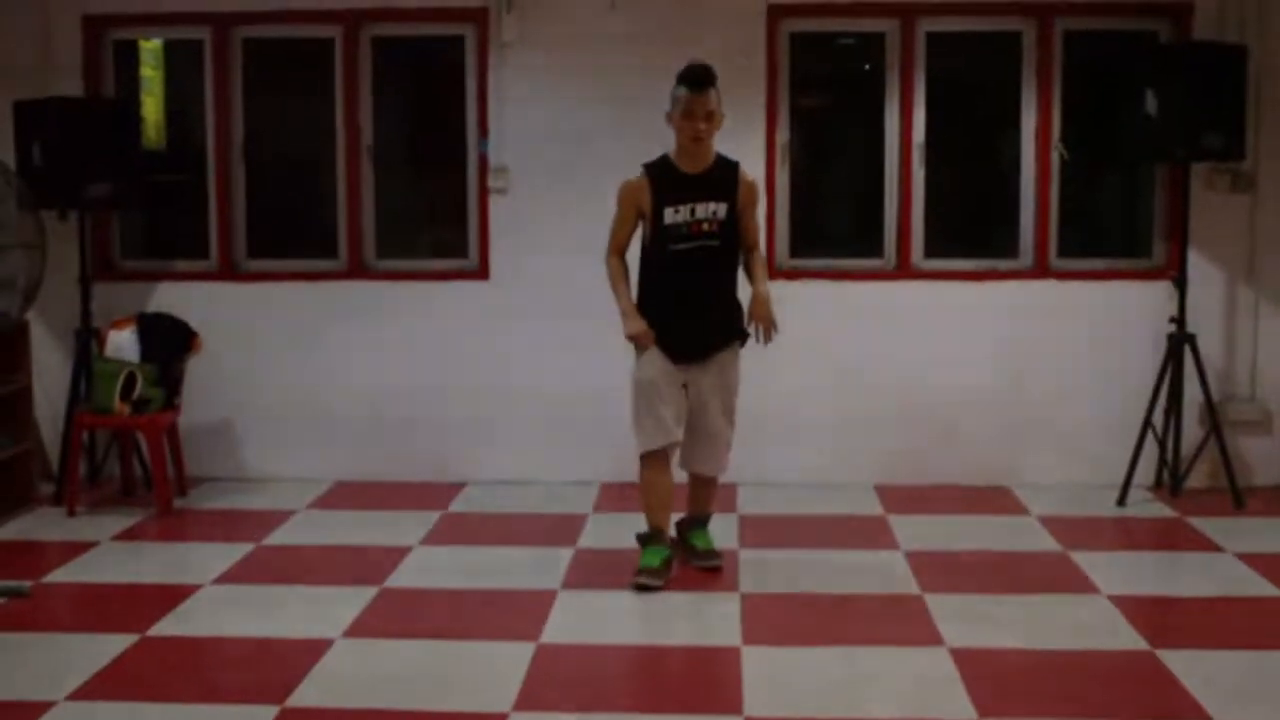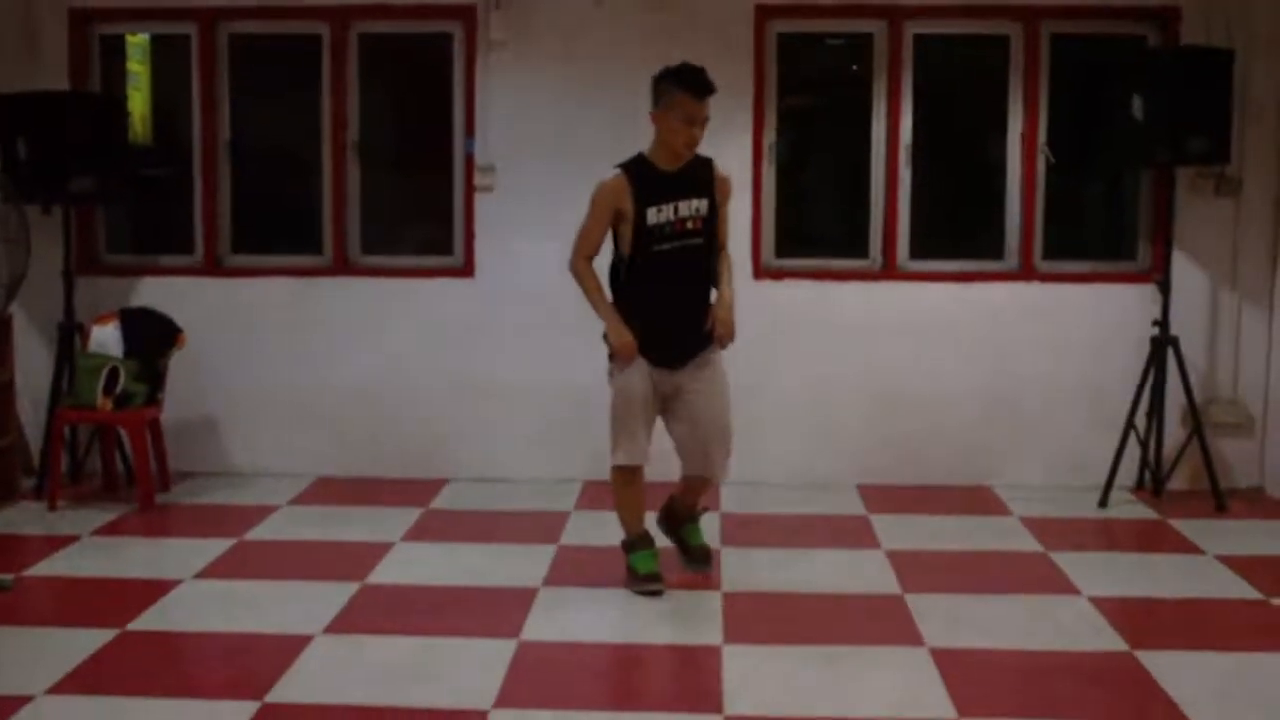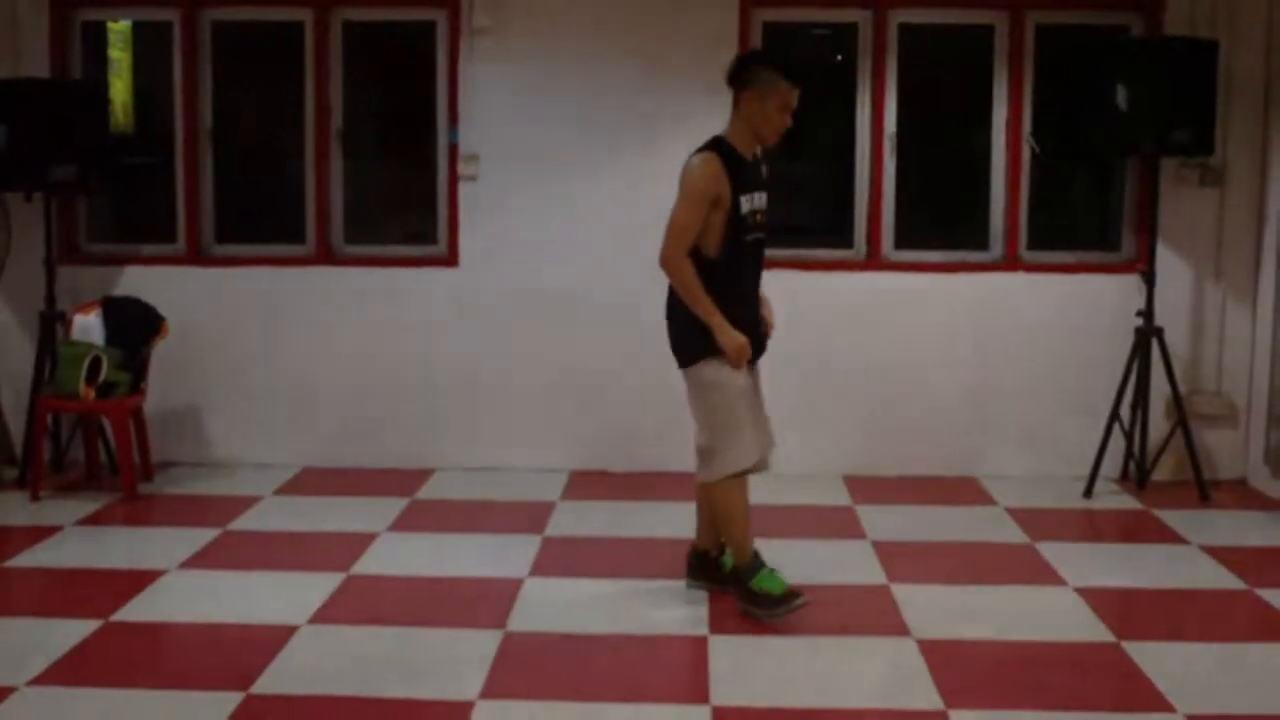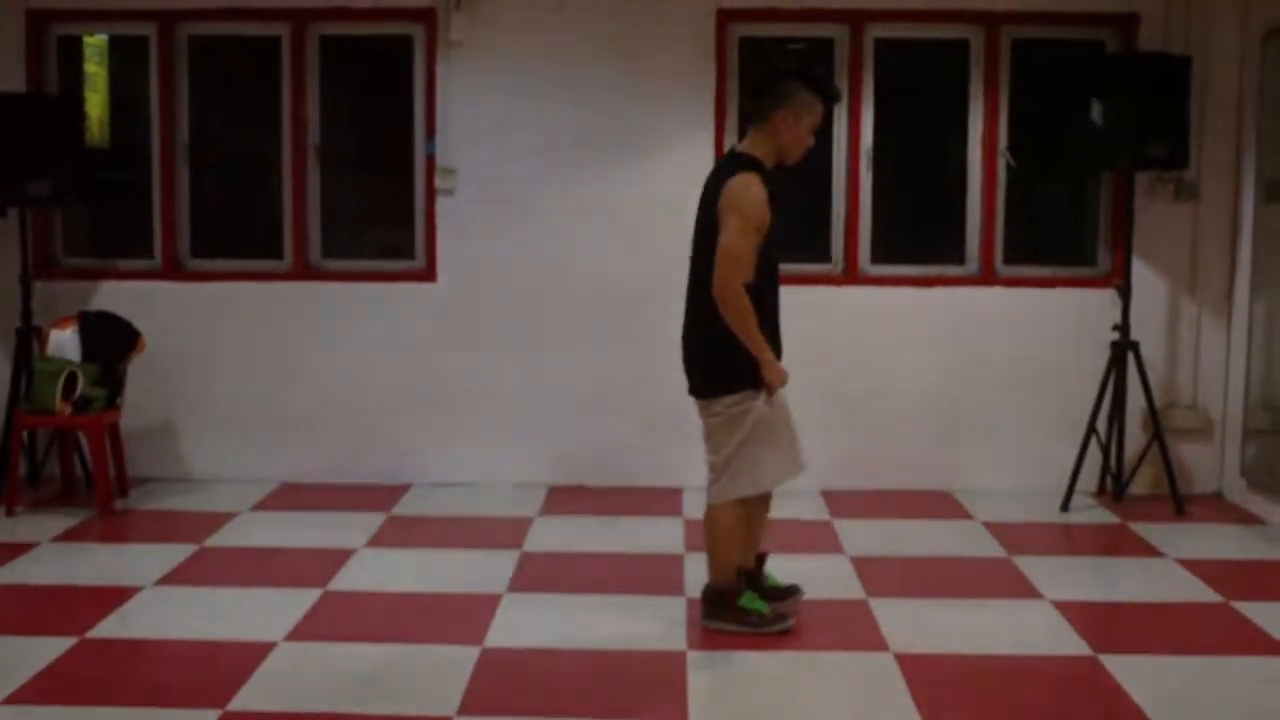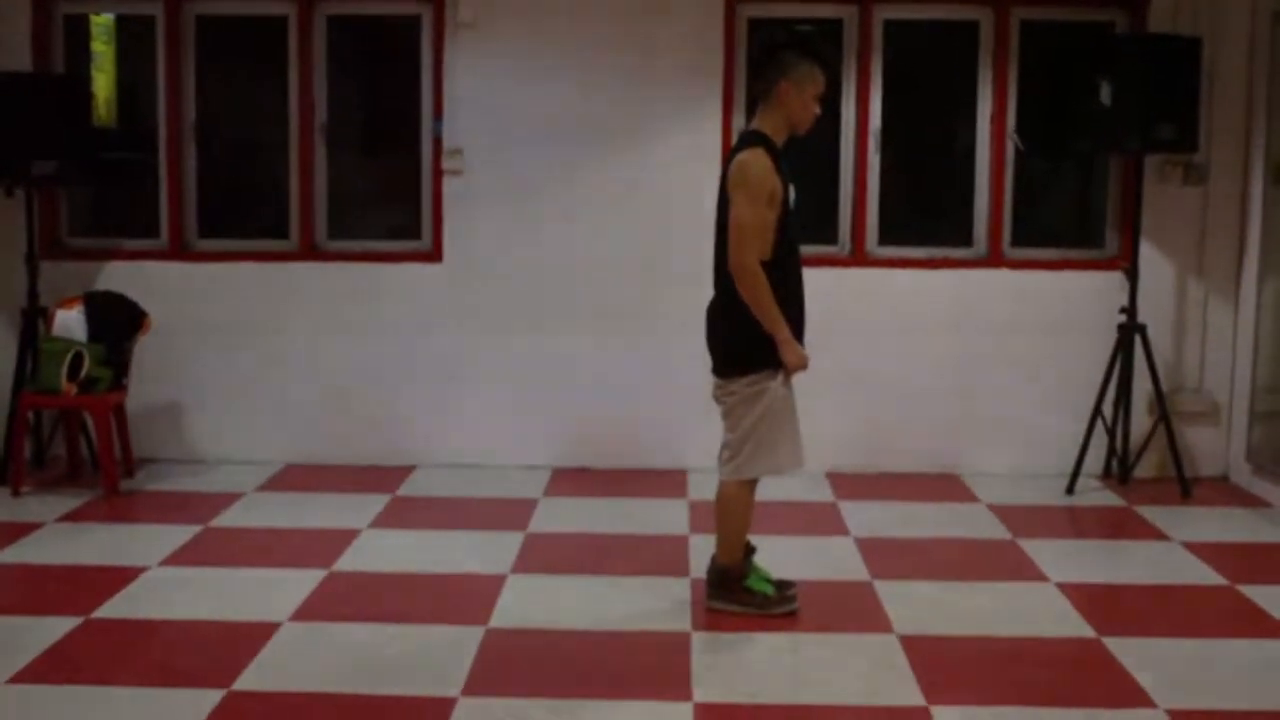
dt=1s
person 1, frame 1
left shoulder: (739, 184)
right shoulder: (641, 185)
left elbow: (750, 249)
right elbow: (615, 253)
left wrist: (760, 289)
right wrist: (628, 312)
left hip: (718, 335)
right hip: (659, 336)
left knee: (711, 442)
right knee: (656, 442)
left ankle: (695, 530)
right ankle: (657, 542)
person 1, frame 2
left shoulder: (715, 181)
right shoulder: (620, 186)
right elbow: (581, 260)
left wrist: (725, 297)
right wrist: (612, 323)
left hip: (697, 341)
right hip: (638, 343)
left knee: (711, 447)
right knee: (630, 452)
left ankle: (678, 514)
right ankle: (638, 548)
person 1, frame 3
left shoulder: (754, 168)
right shoulder: (707, 168)
right elbow: (673, 257)
left wrist: (758, 305)
right wrist: (721, 327)
left hip: (735, 332)
right hip: (706, 337)
left knee: (719, 454)
right knee: (732, 455)
left ankle: (706, 557)
right ankle: (746, 574)
person 1, frame 4
left shoulder: (737, 174)
right shoulder: (747, 188)
right elbow: (727, 288)
right wrist: (766, 359)
left hip: (738, 358)
right hip: (730, 362)
left knee: (759, 472)
right knee: (734, 482)
left ankle: (747, 575)
right ankle: (723, 599)
person 1, frame 5
left shoulder: (763, 158)
right shoulder: (755, 163)
right elbow: (743, 264)
left wrist: (780, 338)
right wrist: (785, 339)
left hip: (756, 340)
right hip: (751, 343)
left knee: (747, 462)
right knee: (744, 465)
left ankle: (735, 566)
right ankle: (728, 581)
